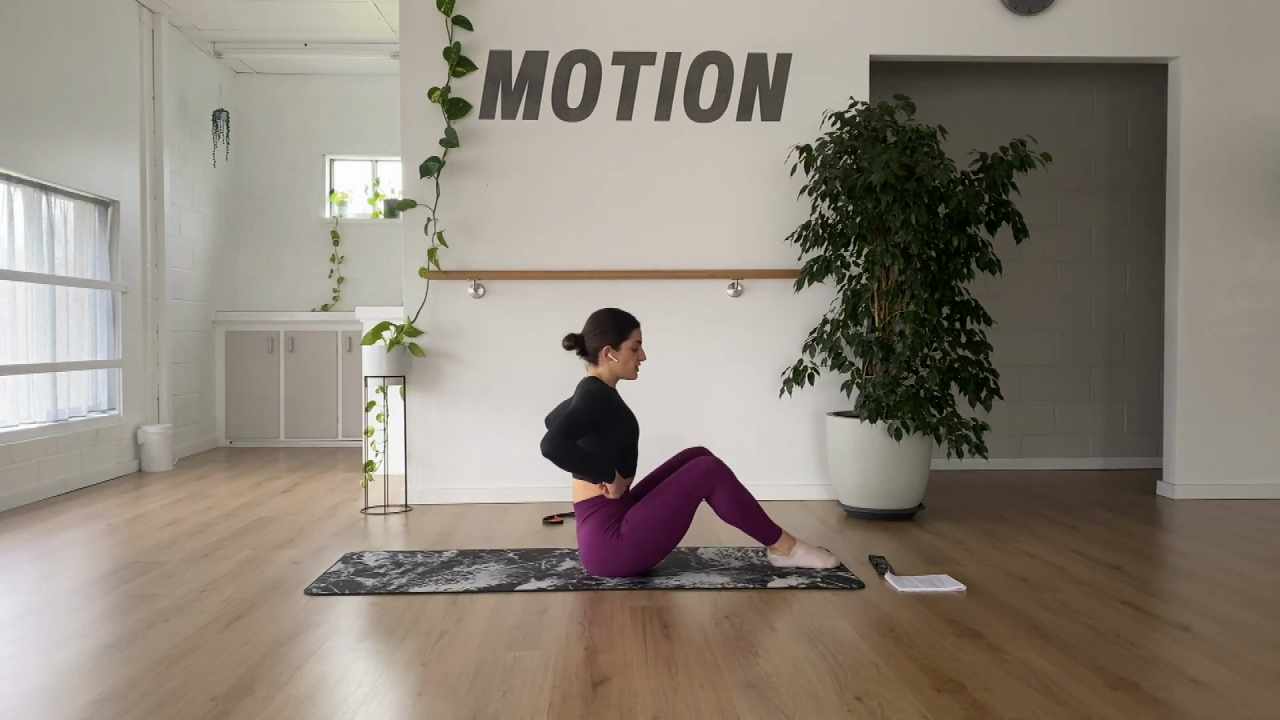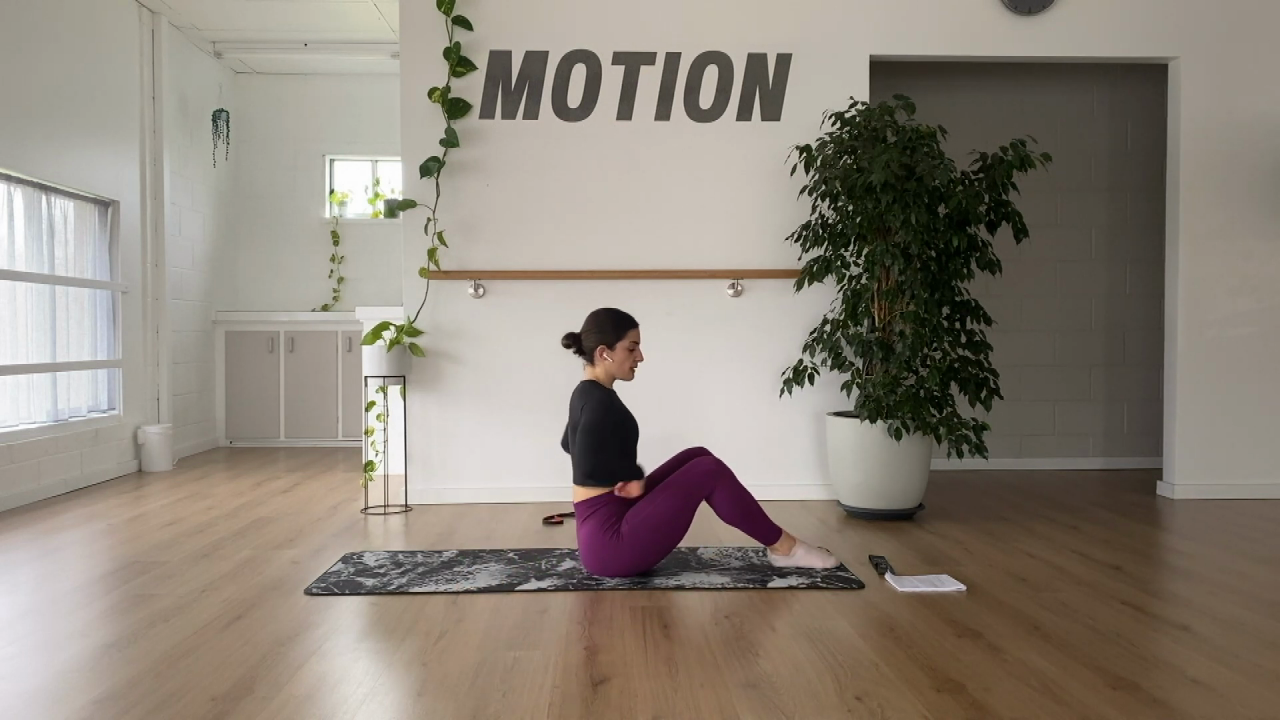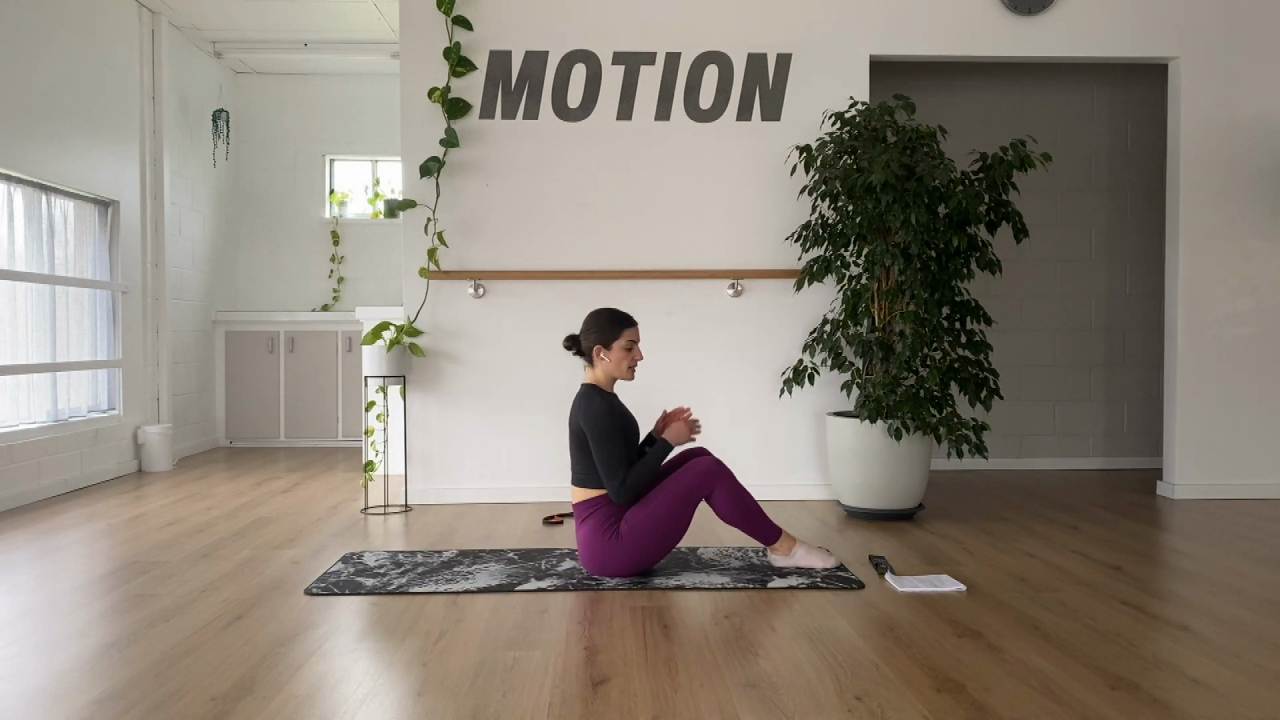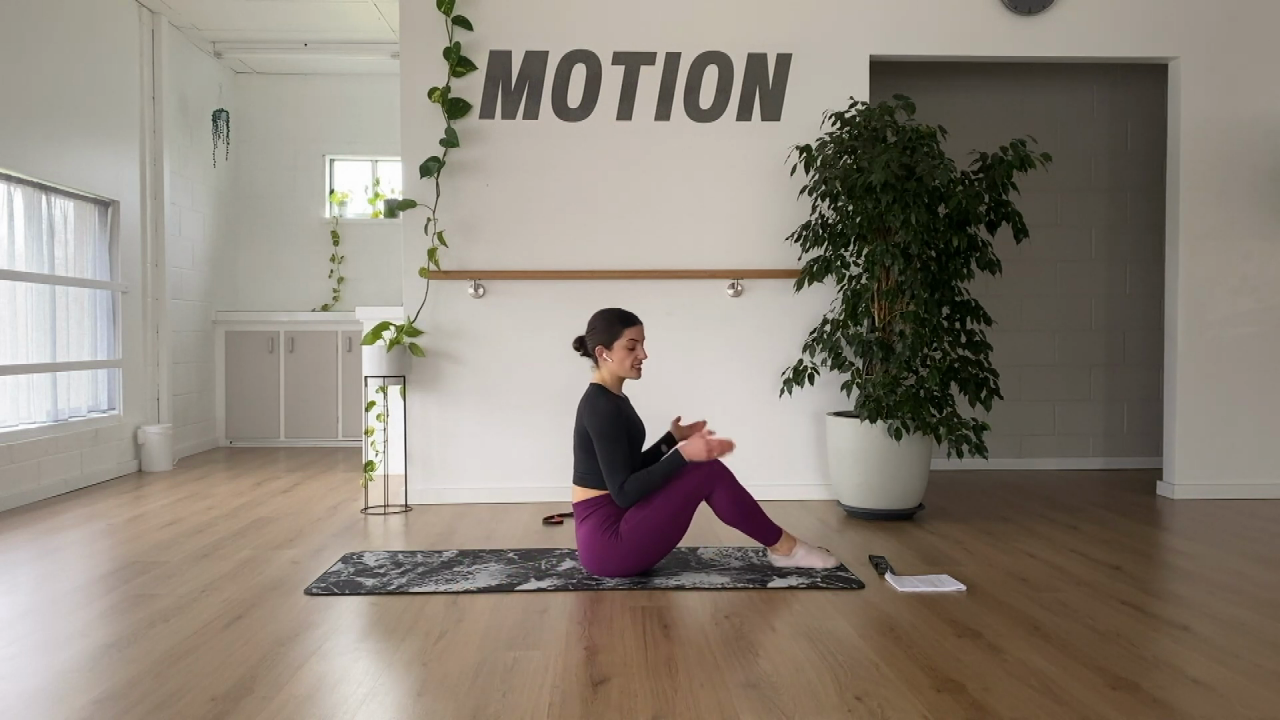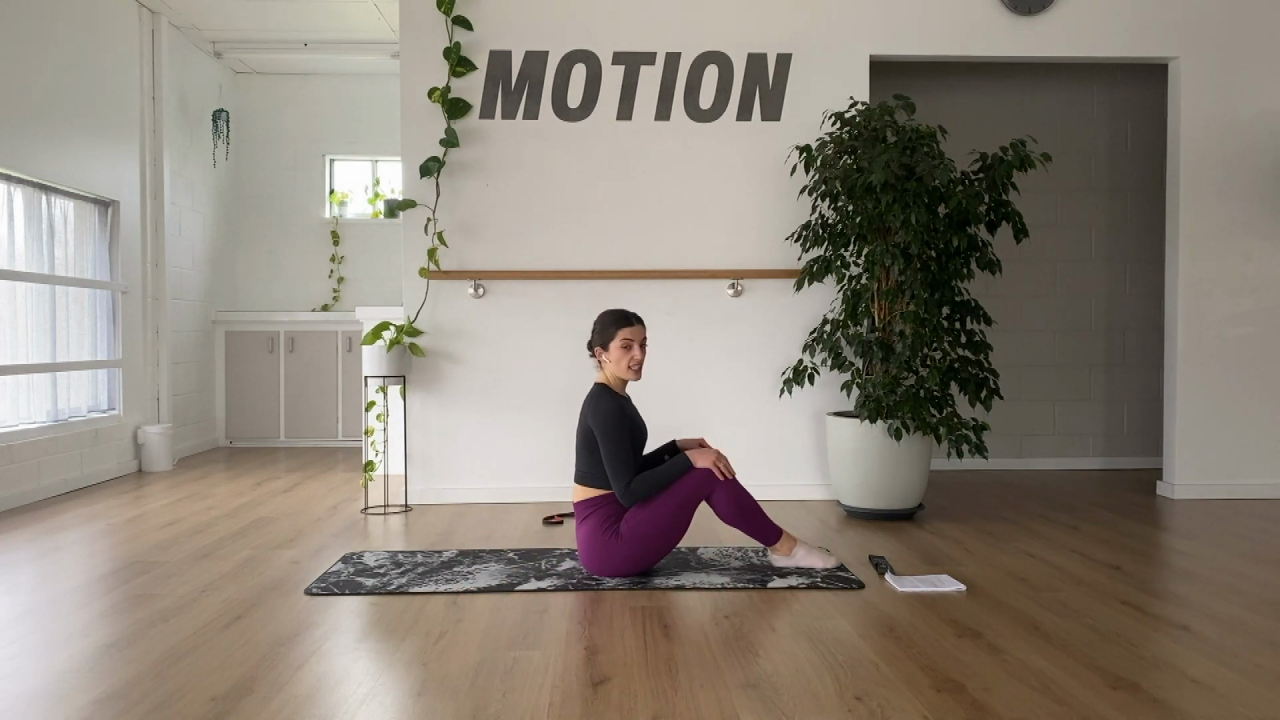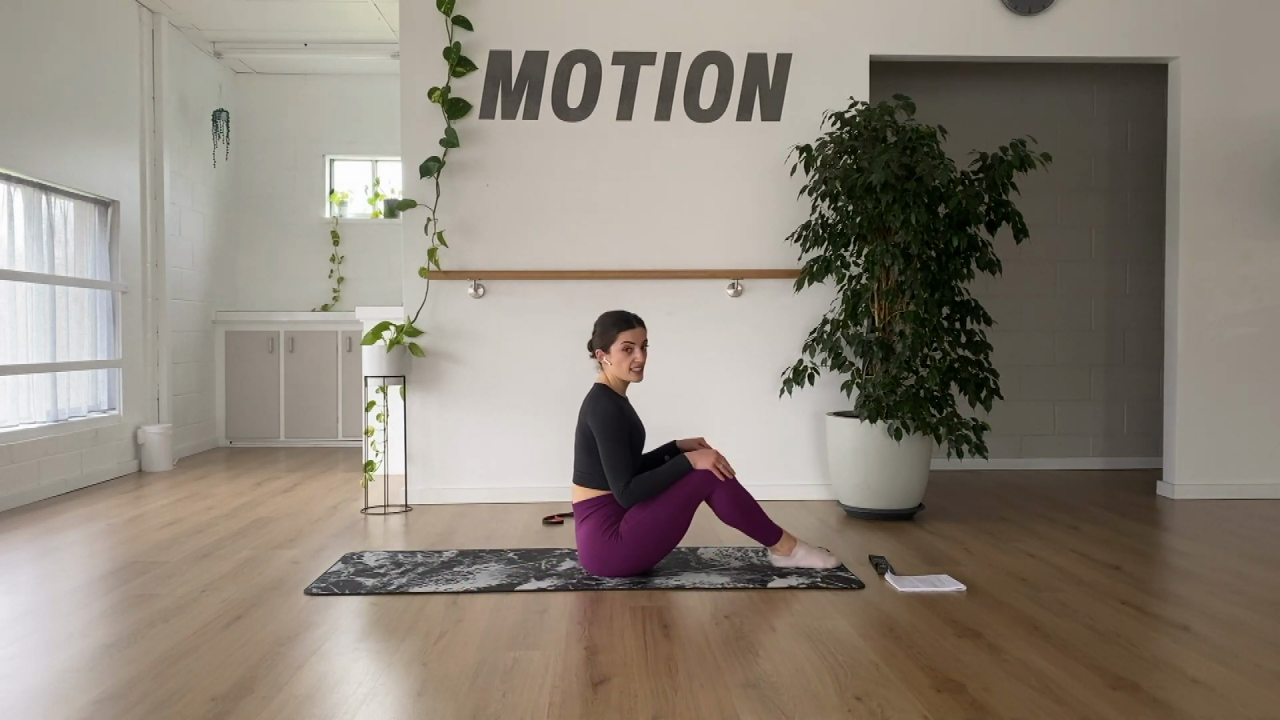
dt=0.3s
person 1, frame 1
left shoulder: (592, 390)
right shoulder: (597, 395)
left elbow: (552, 421)
right elbow: (552, 445)
right wrist: (608, 477)
left hip: (612, 522)
right hip: (610, 544)
left knee: (697, 457)
right knee: (709, 470)
left ankle: (773, 538)
right ankle: (783, 547)
person 1, frame 2
left shoulder: (589, 393)
right shoulder: (598, 399)
left elbow: (570, 443)
right elbow: (586, 465)
right wrist: (633, 473)
left hip: (608, 528)
right hip: (610, 543)
left knee: (698, 457)
right knee: (708, 472)
left ankle: (777, 541)
right ankle: (784, 547)
person 1, frame 3
left shoulder: (598, 399)
right shoulder: (597, 406)
right elbow: (621, 490)
left wrist: (658, 435)
right wrist: (667, 440)
left hip: (612, 525)
right hip: (609, 544)
left knee: (699, 458)
right knee: (708, 471)
left ankle: (776, 540)
right ankle: (783, 547)
person 1, frame 4
left shoulder: (610, 399)
right shoulder: (603, 406)
right elbow: (624, 492)
left wrist: (672, 439)
right wrist: (683, 454)
left hip: (612, 529)
right hip: (608, 544)
left knee: (700, 463)
right knee: (708, 472)
left ankle: (778, 542)
right ankle: (783, 547)
person 1, frame 5
left shoulder: (613, 399)
right shoulder: (607, 406)
right elbow: (627, 491)
left wrist: (678, 448)
right wrist: (688, 460)
left hip: (612, 528)
right hip: (609, 544)
left knee: (705, 466)
right knee: (708, 474)
left ankle: (779, 543)
right ankle: (784, 547)
person 1, frame 6
left shoulder: (610, 400)
right shoulder: (605, 407)
right elbow: (626, 492)
left wrist: (678, 448)
right wrist: (688, 460)
left hip: (612, 529)
right hip: (608, 544)
left knee: (705, 467)
right knee: (708, 474)
left ankle: (780, 543)
right ankle: (784, 547)
